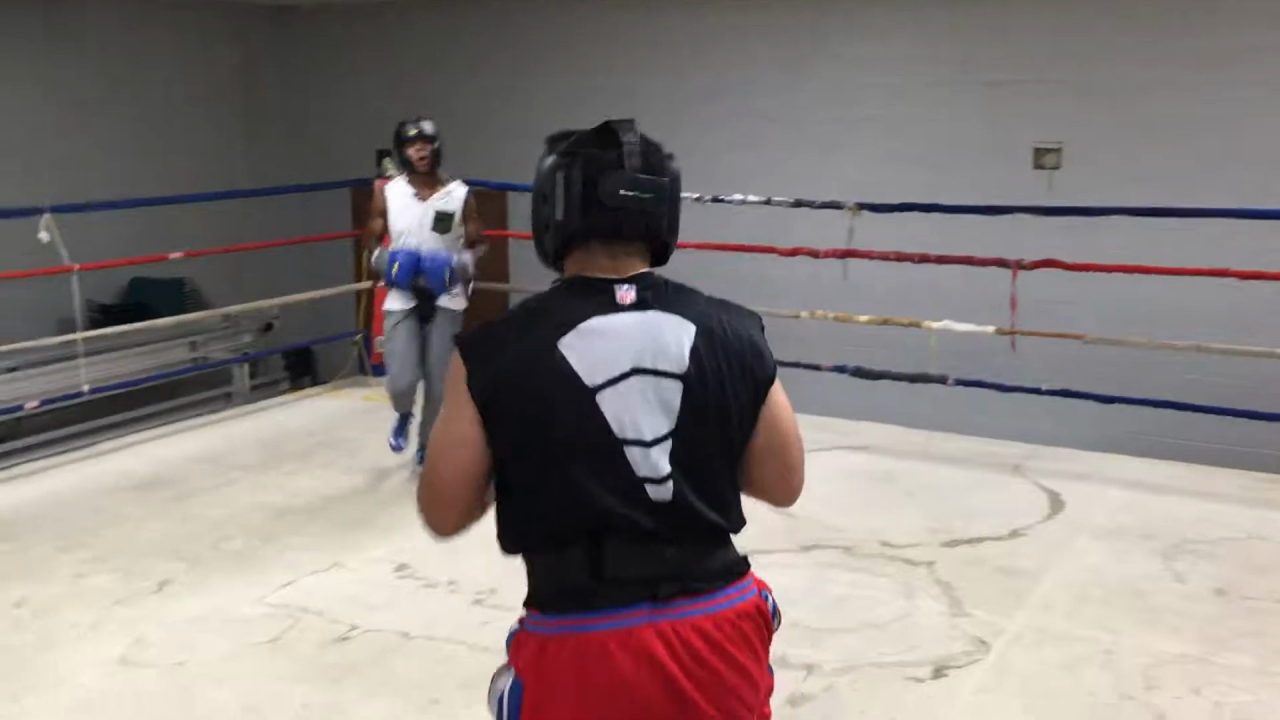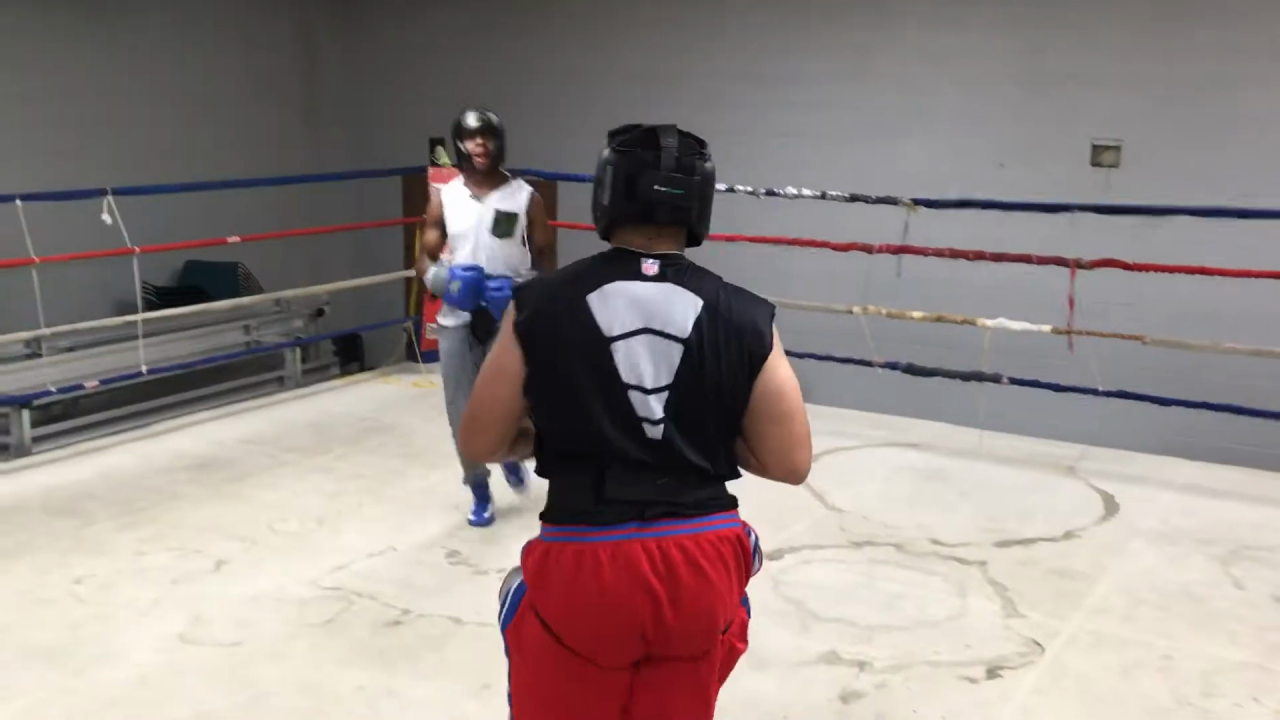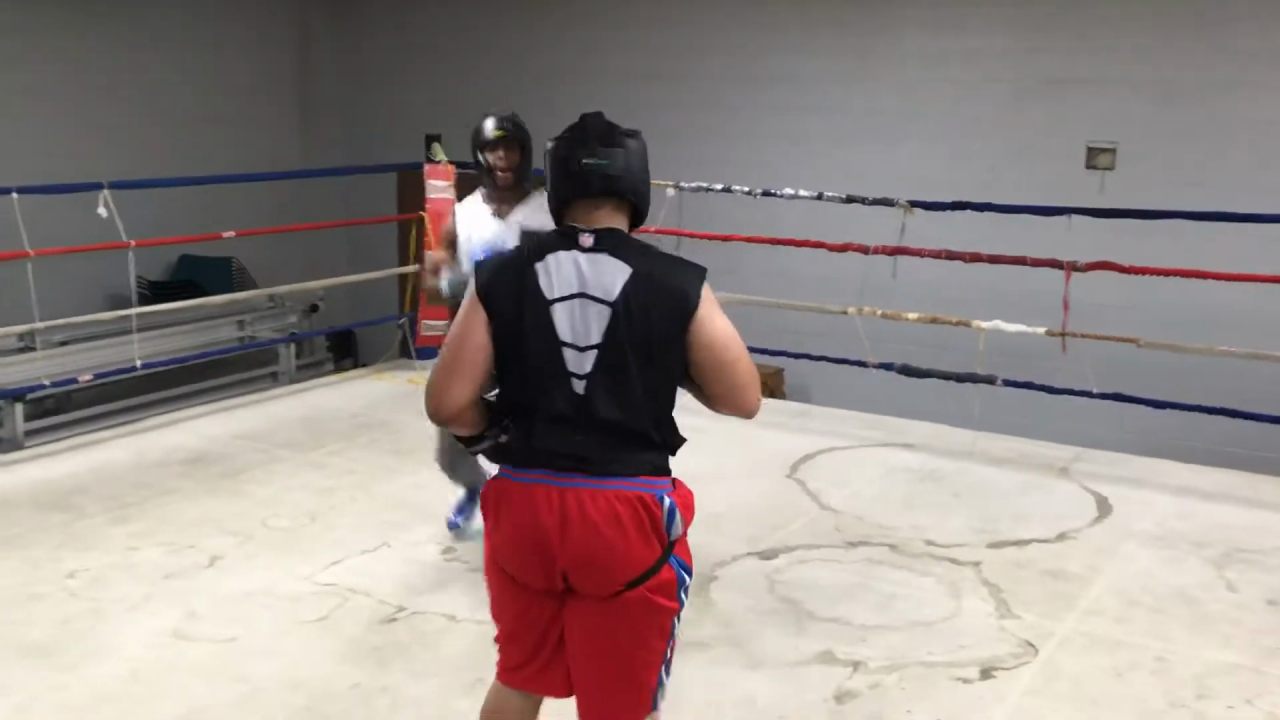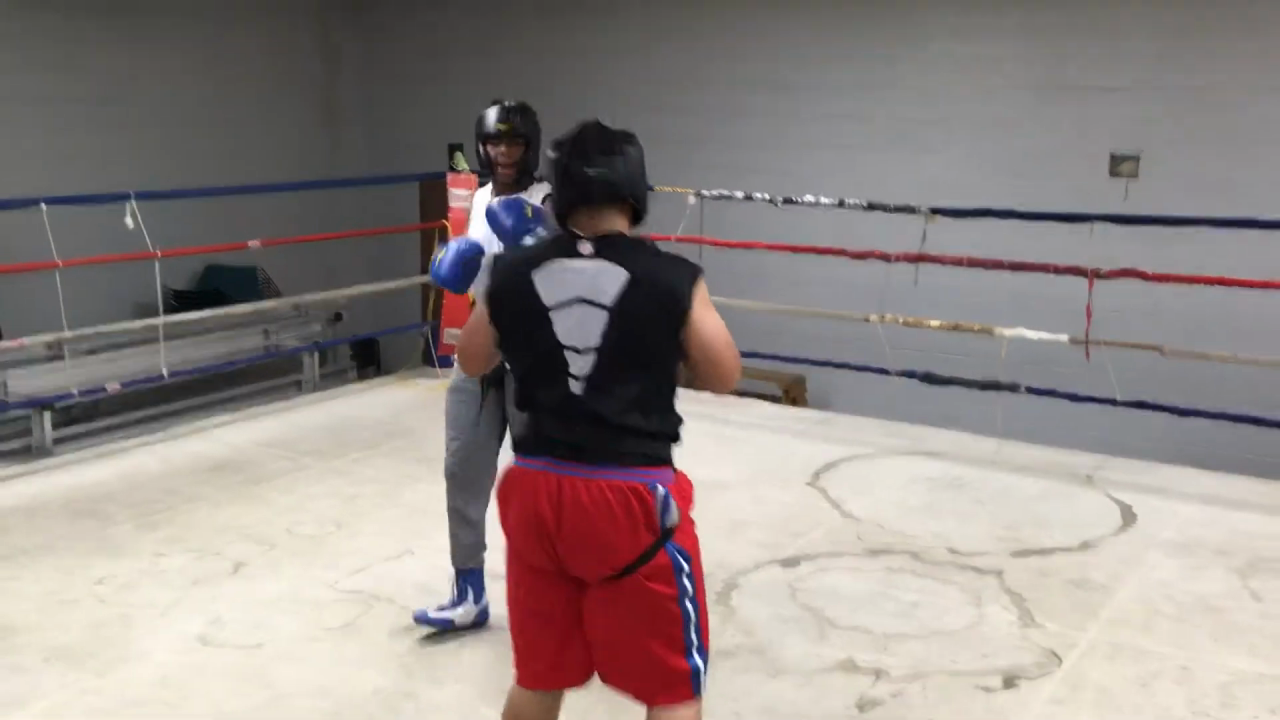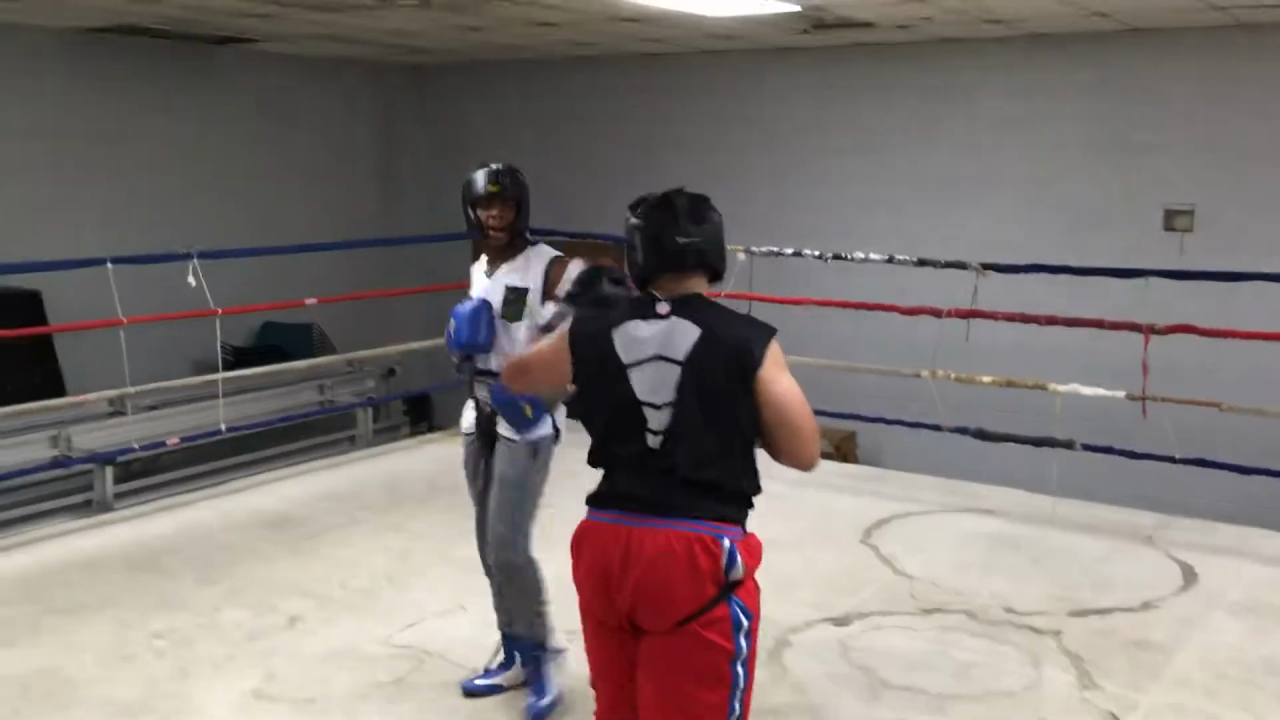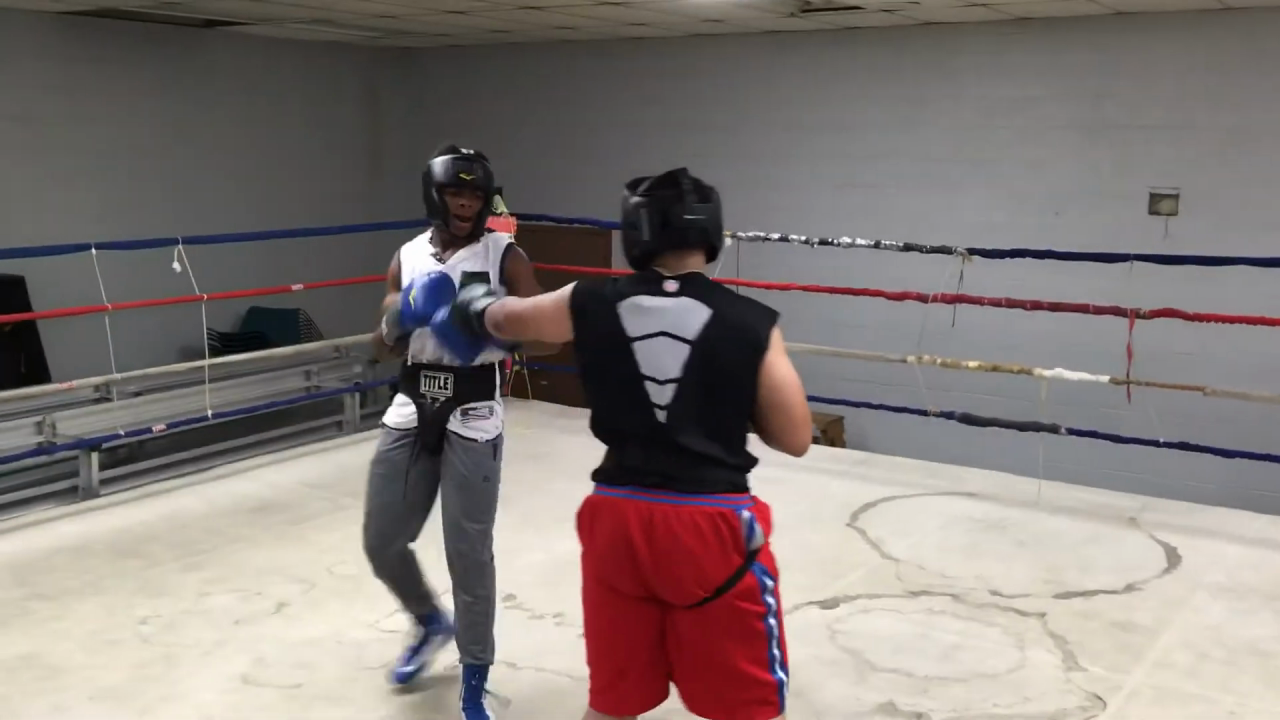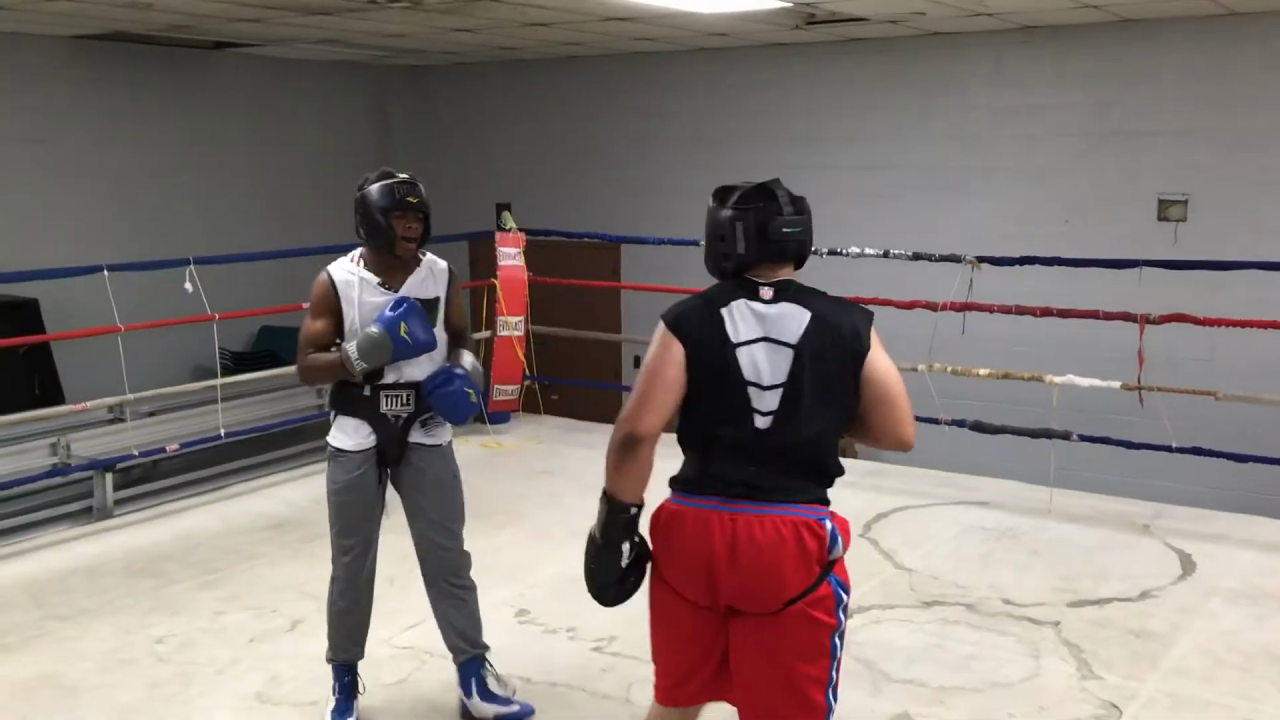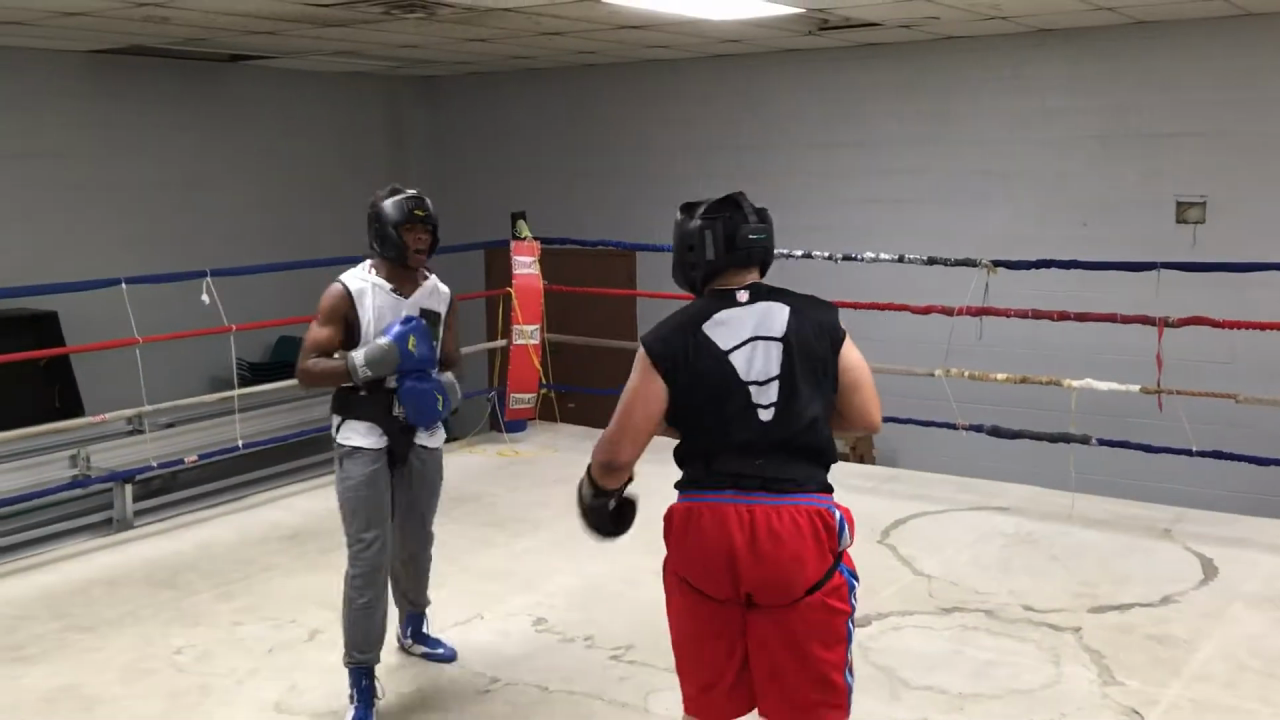
dt=0.4s
person 1, frame 1
left shoulder: (495, 353)
right shoulder: (734, 334)
left elbow: (445, 513)
right elbow: (784, 485)
left hip: (581, 650)
right hip: (718, 633)
person 1, frame 2
left shoulder: (541, 304)
right shoulder: (743, 316)
left elbow: (479, 443)
right elbow: (790, 462)
left hip: (578, 562)
right hip: (701, 560)
person 1, frame 3
left shoulder: (502, 276)
right shoulder: (679, 283)
left elbow: (447, 404)
right elbow: (743, 399)
left hip: (524, 503)
right hip: (630, 508)
person 1, frame 4
left shoulder: (513, 276)
right shoulder: (674, 281)
left elbow: (470, 362)
right elbow: (723, 378)
left hip: (536, 493)
right hip: (632, 500)
person 1, frame 5
left shoulder: (592, 333)
right shoulder: (747, 341)
left elbow: (514, 375)
right elbow: (803, 454)
left hip: (607, 543)
right hip: (700, 556)
person 1, frame 6
left shoulder: (594, 307)
right shoulder: (752, 324)
left elbow: (501, 319)
right elbow: (795, 439)
left wrist: (475, 308)
left hip: (620, 519)
right hip: (713, 526)
person 1, frame 7
left shoulder: (688, 321)
right shoulder: (848, 327)
left elbow: (637, 430)
right elbow: (898, 434)
left wrist: (616, 515)
left hip: (694, 528)
right hip: (792, 540)
person 1, frame 8
left shoulder: (670, 341)
right shoulder: (817, 320)
left elbow: (616, 454)
right elbow: (865, 418)
left wrist: (598, 485)
left hip: (705, 529)
right hip: (801, 528)
person 2, frame 1
left shoulder: (460, 194)
right shoulder: (388, 192)
left elbow: (479, 242)
right elbow: (371, 239)
left wrist: (462, 262)
right wrist: (387, 261)
left hip: (446, 296)
right hip: (402, 296)
left knee: (438, 381)
right knee: (401, 381)
left ankle: (427, 450)
right ankle: (404, 414)
person 2, frame 2
left shoulder: (524, 197)
right shoulder: (443, 198)
left elbow: (547, 256)
right elbow: (425, 259)
right hip: (458, 316)
right knee: (463, 416)
right ankle: (480, 494)
person 2, frame 3
left shoulder: (553, 210)
right shoulder: (461, 216)
right elbow: (434, 282)
right wrist: (457, 282)
right knee: (451, 453)
right ankle: (477, 490)
person 2, frame 4
left shoulder: (547, 201)
right shoulder: (479, 200)
left wrist: (539, 232)
right wrist: (451, 267)
right knee: (463, 471)
right ankle: (468, 594)
person 2, frame 5
left shoulder: (549, 266)
right shoulder: (479, 270)
left wrist: (547, 388)
right wrist: (461, 334)
left hip: (527, 422)
right hip: (480, 417)
left knee: (507, 547)
right knee: (491, 547)
left ankle: (539, 662)
right ankle: (516, 656)
person 2, frame 6
left shoulder: (503, 255)
right shoulder: (408, 258)
right elbow: (383, 347)
right wrist: (400, 319)
left hip: (473, 418)
right hip: (410, 412)
left knee: (468, 553)
right knee: (381, 541)
right ankle: (430, 623)
person 2, frame 7
left shoulder: (439, 274)
right shoulder: (335, 282)
left elbow: (461, 337)
right elbow: (308, 369)
left wrist: (468, 370)
right wrist: (363, 350)
left hip: (426, 430)
right hip: (357, 435)
left knee: (446, 556)
right knee: (352, 564)
person 2, frame 8
left shoulder: (440, 295)
right shoulder: (347, 292)
right elbow: (307, 374)
left wrist: (445, 385)
right wrist: (368, 360)
left hip: (422, 432)
right hip: (362, 434)
left knee: (416, 540)
right knee: (366, 554)
left ankle: (412, 627)
